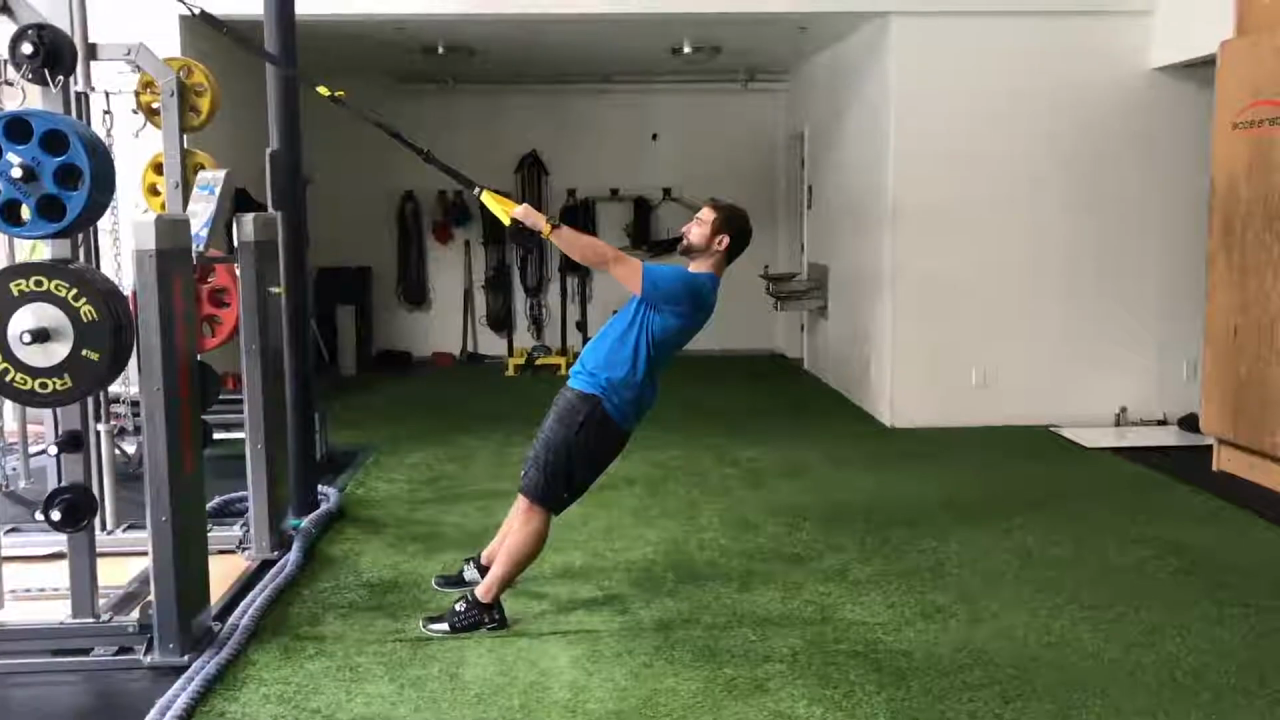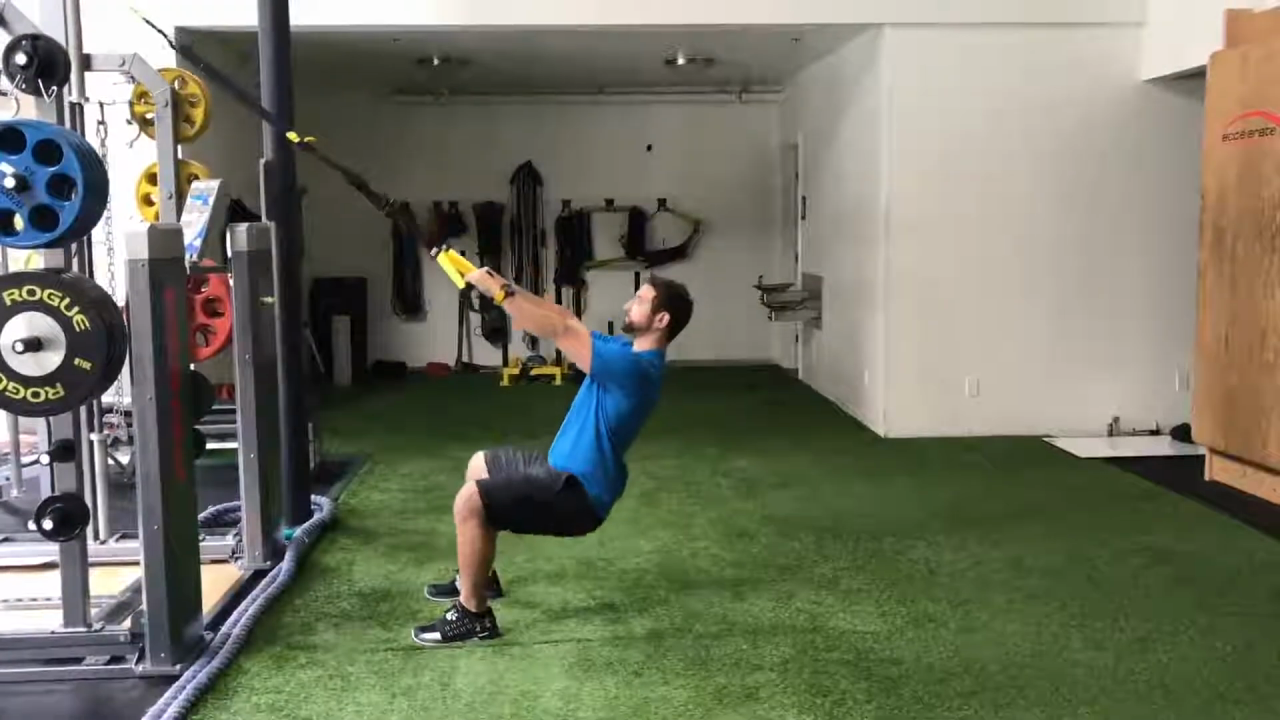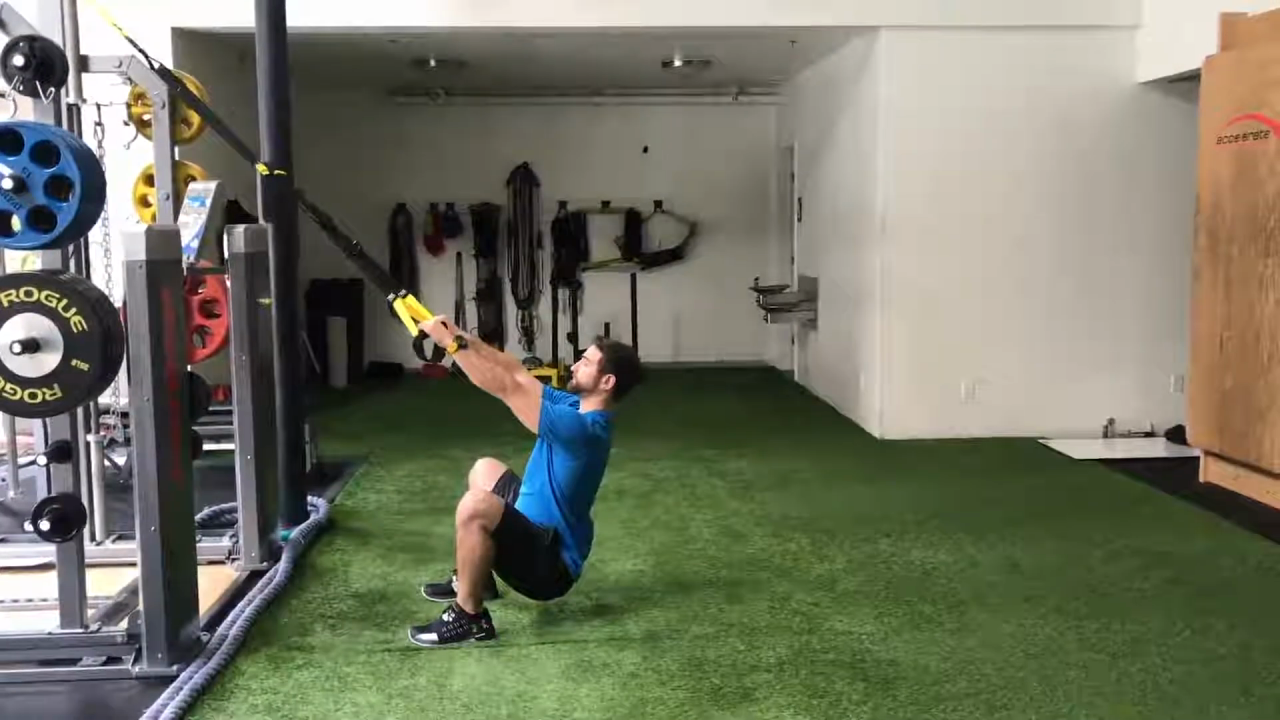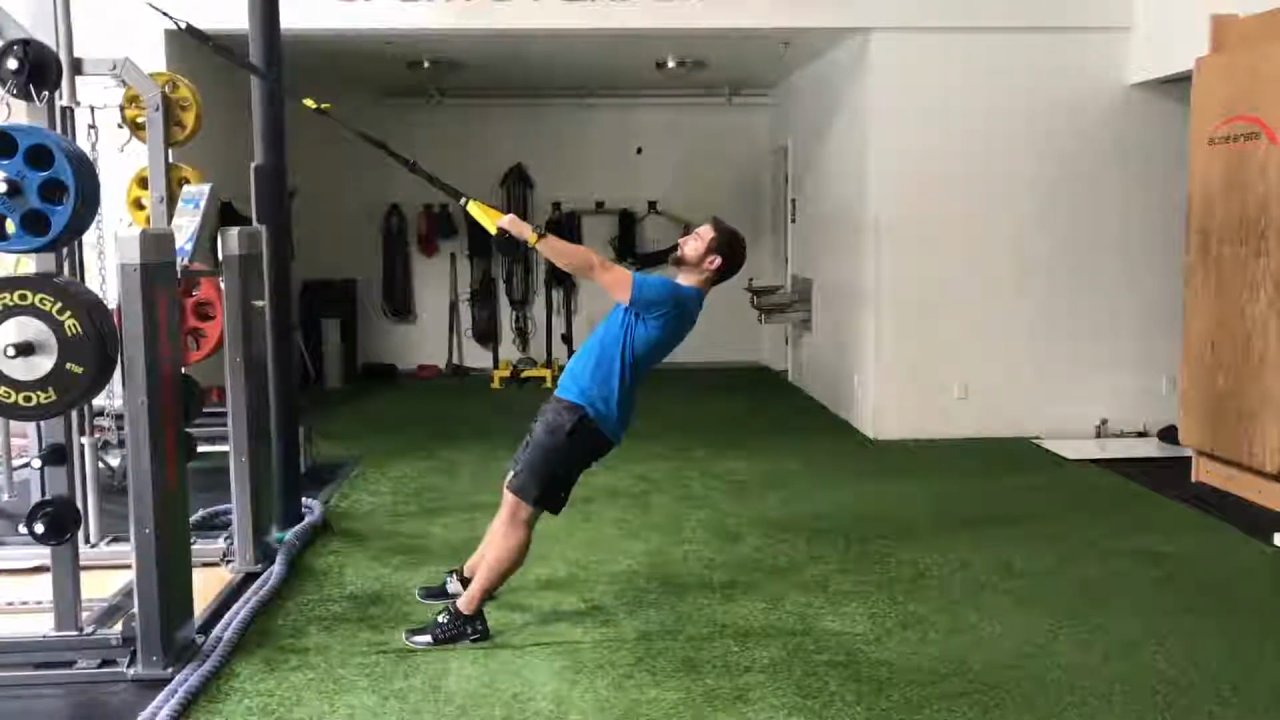
dt=1s
person 1, frame 1
left shoulder: (691, 288)
right shoulder: (685, 283)
left elbow: (610, 260)
right elbow: (614, 261)
left wrist: (544, 225)
right wrist: (548, 227)
left hip: (597, 402)
right hip: (591, 393)
left knee: (535, 501)
right knee: (533, 490)
left ankle: (484, 605)
right ankle: (484, 566)
person 1, frame 2
left shoulder: (637, 367)
right shoulder: (631, 352)
left elbow: (560, 331)
right elbow: (567, 320)
left wrist: (498, 292)
right wrist: (505, 287)
left hip: (577, 491)
right hip: (566, 469)
left knee: (469, 501)
right knee: (479, 466)
left ankle: (474, 614)
right ankle: (478, 577)
person 1, frame 3
left shoulder: (583, 428)
right shoulder: (578, 407)
left elbow: (507, 387)
right elbow: (518, 373)
left wrist: (451, 343)
right wrist: (460, 336)
left hip: (551, 564)
right hip: (542, 532)
left knee: (475, 507)
right knee: (486, 470)
left ankle: (469, 616)
right ankle: (475, 578)
person 1, frame 4
left shoulder: (673, 297)
right shoulder: (670, 295)
left elbow: (595, 267)
right elbow: (600, 270)
left wrist: (529, 234)
right wrist: (535, 237)
left hip: (584, 413)
right hip: (574, 405)
left knee: (517, 509)
right knee: (513, 493)
left ankle: (465, 616)
right ankle: (468, 577)
